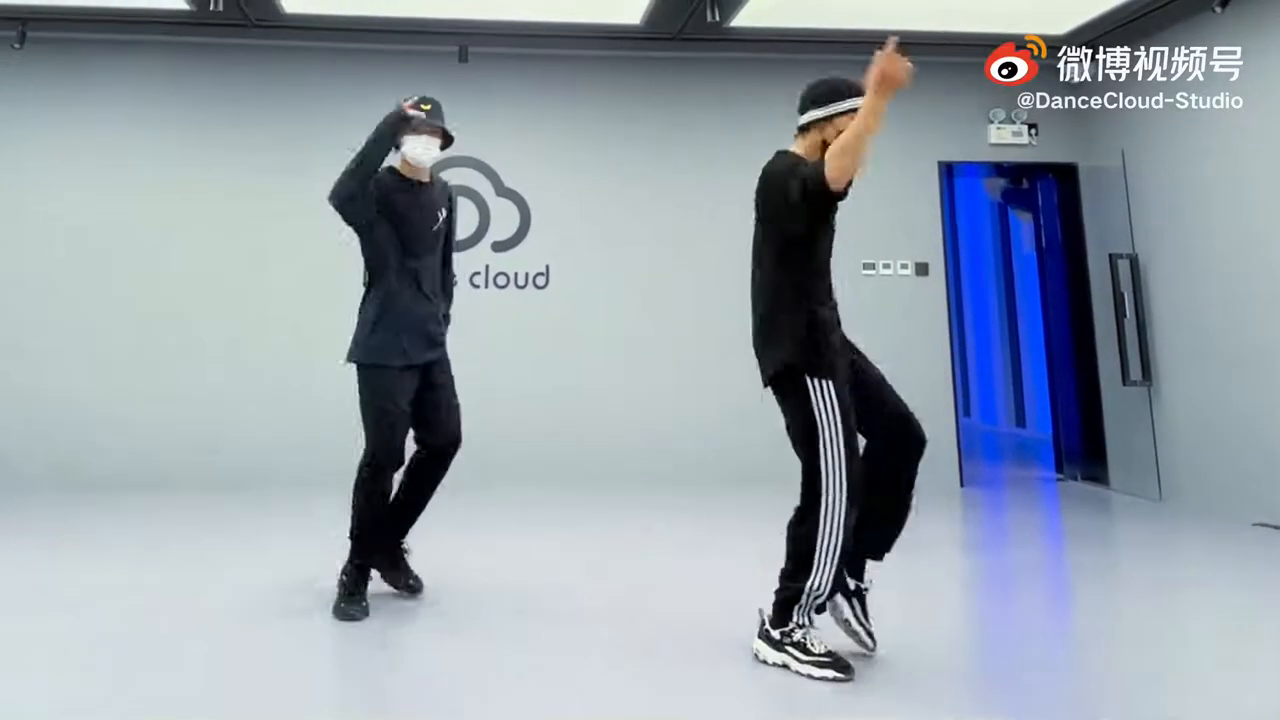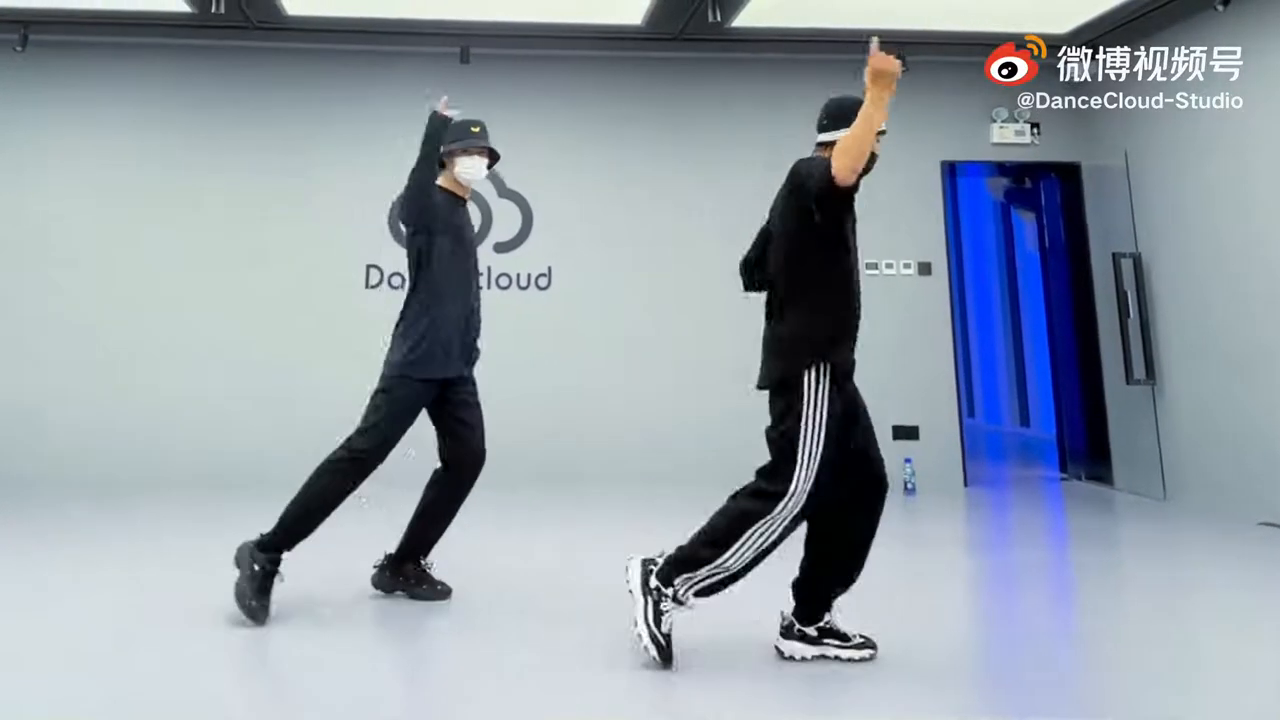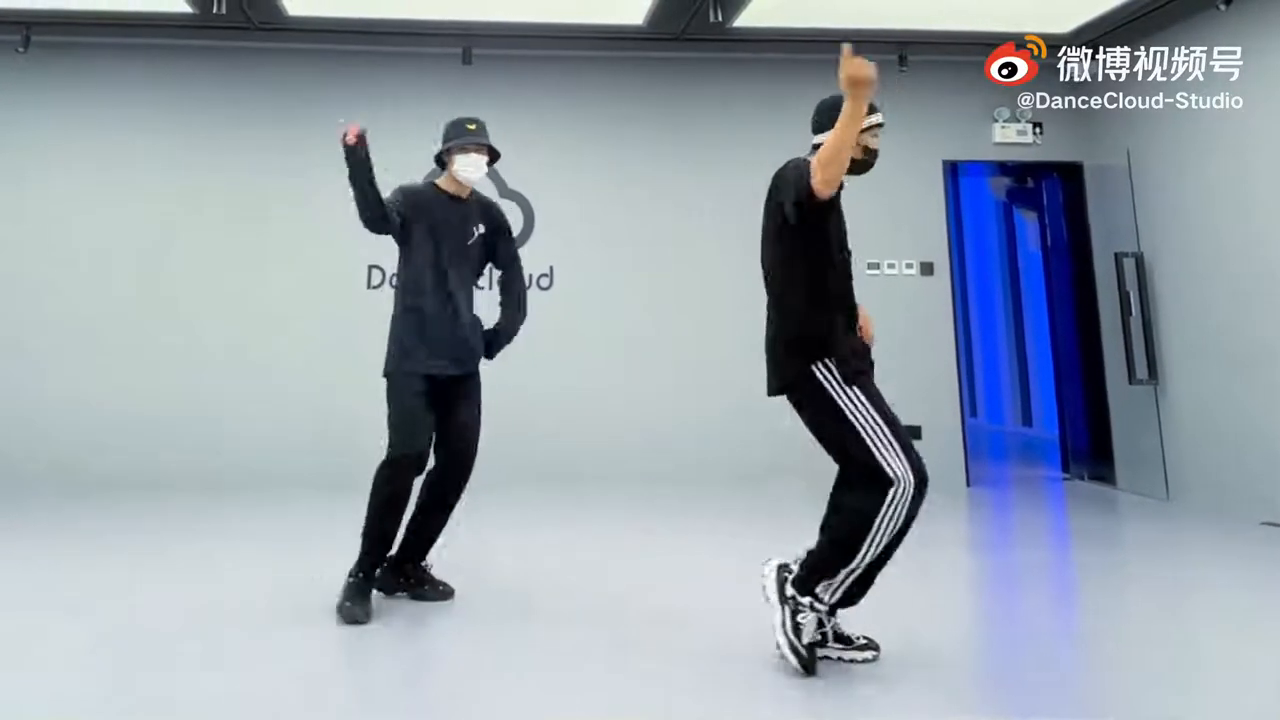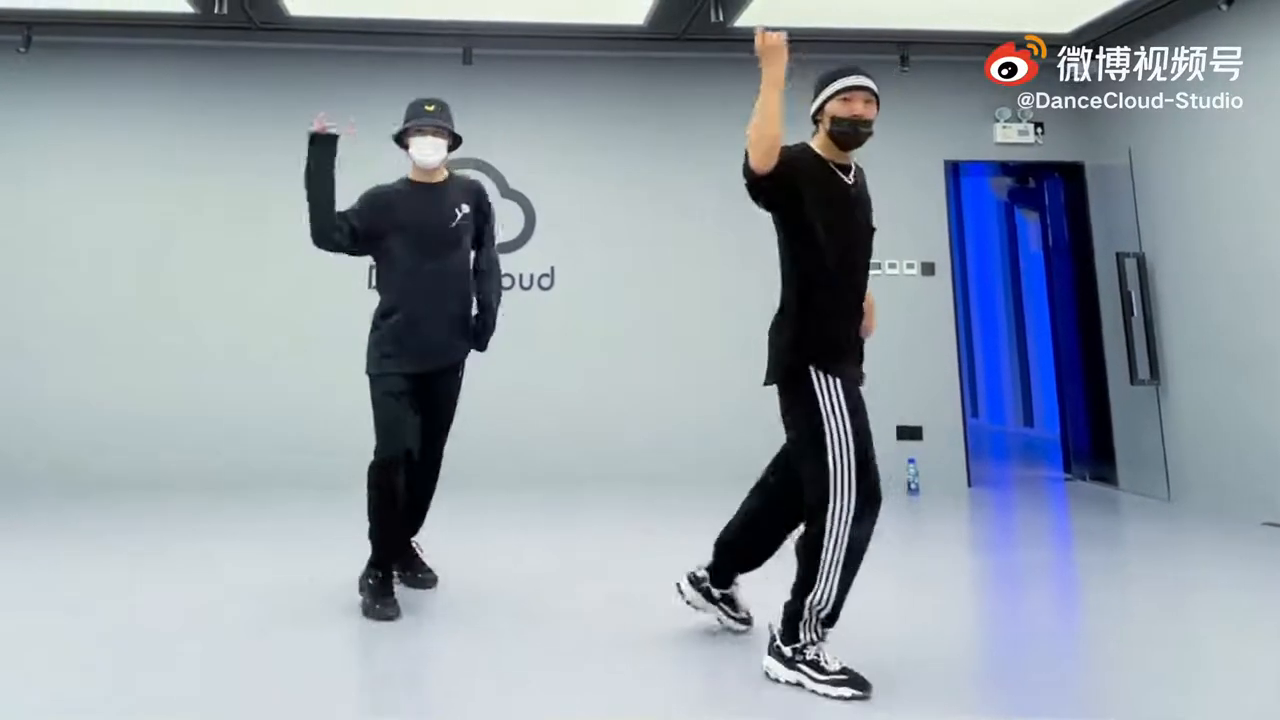
dt=0.4s
person 1, frame 1
left shoulder: (805, 171)
right shoulder: (786, 173)
right elbow: (835, 178)
right wrist: (880, 97)
left hip: (824, 341)
right hip: (800, 348)
left knee: (901, 438)
right knee: (833, 488)
left ankle: (845, 574)
right ankle: (784, 628)
person 1, frame 2
left shoulder: (800, 195)
right shoulder: (811, 178)
left elbow: (752, 271)
right elbow: (844, 172)
right wrist: (880, 92)
left hip: (821, 361)
right hip: (809, 362)
left knee: (862, 484)
right knee: (788, 491)
left ankle: (807, 622)
right ankle: (667, 581)
person 1, frame 3
left shoulder: (812, 189)
right shoulder: (795, 177)
right elbow: (823, 186)
left wrist: (854, 316)
right wrist: (852, 99)
left hip: (830, 358)
right hip: (812, 361)
left knee: (871, 481)
right knee: (899, 479)
left ankle: (812, 616)
right ankle: (804, 586)
person 1, frame 4
left shoulder: (856, 181)
right shoulder: (795, 167)
right elbow: (759, 159)
left wrist: (863, 295)
right wrist: (772, 71)
left hip: (833, 351)
right hip: (811, 352)
left knee: (797, 474)
right knee: (850, 491)
left ankle: (714, 578)
right ankle: (796, 644)
person 2, frame 1
left shoulder: (441, 194)
right shoulder: (377, 187)
right elbow: (342, 199)
right wrist: (387, 129)
left hip: (429, 347)
right hip: (383, 350)
left knee: (443, 443)
right knee: (383, 456)
left ankle: (387, 544)
right ankle: (356, 572)
person 2, frame 2
left shoulder: (461, 211)
right shoulder: (431, 201)
right elbow: (412, 215)
right wrist: (436, 132)
left hip: (455, 366)
right hip: (416, 362)
left knee: (466, 459)
right knee: (361, 454)
left ankle: (403, 565)
right ankle: (266, 554)
person 2, frame 3
left shoulder: (489, 215)
right shoulder: (418, 198)
left elbow: (511, 271)
right elbow: (377, 219)
left wrist: (508, 325)
right wrist: (357, 160)
left hip: (463, 362)
right hip: (413, 359)
left knee: (456, 463)
right knee: (407, 457)
left ankle: (405, 566)
right ankle: (364, 572)
person 2, frame 4
left shoulder: (471, 196)
right shoulder: (383, 202)
left elbow: (486, 258)
right elbow: (328, 235)
left wrist: (487, 313)
right wrist: (321, 154)
left hip: (447, 354)
right hip: (393, 356)
left knee: (427, 454)
right knee: (394, 454)
left ankle: (403, 546)
right ankle: (378, 573)
